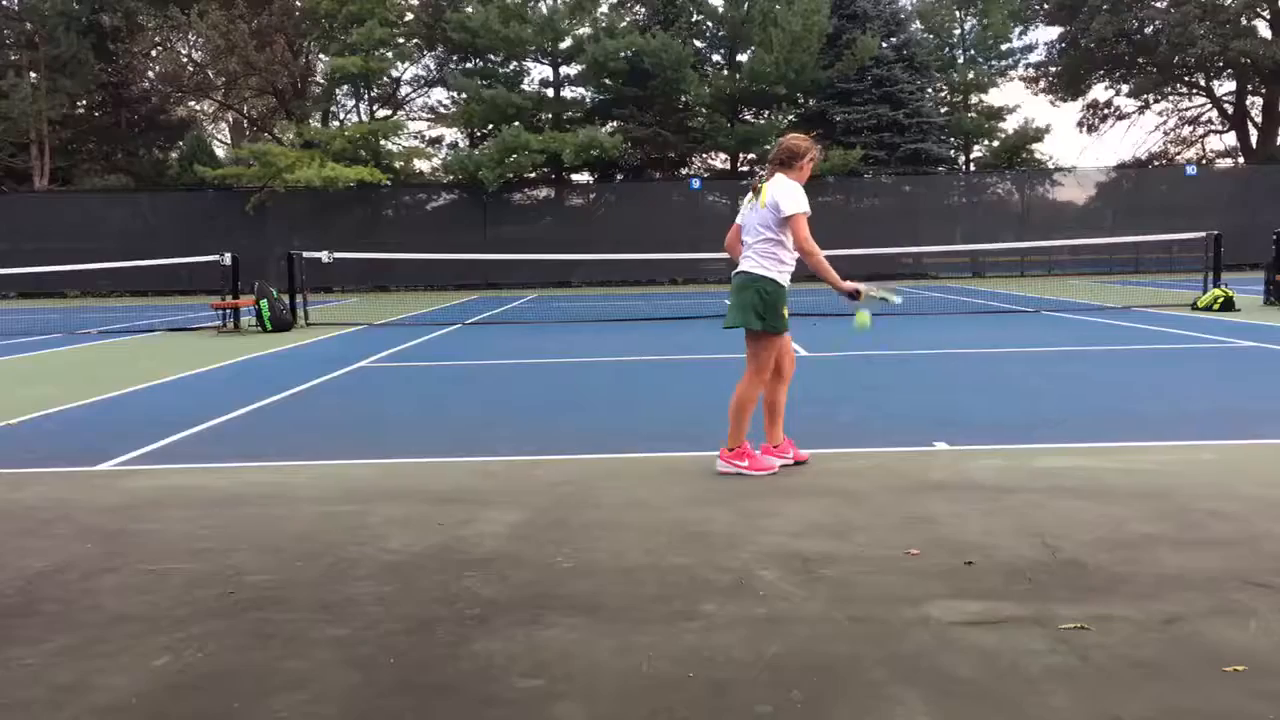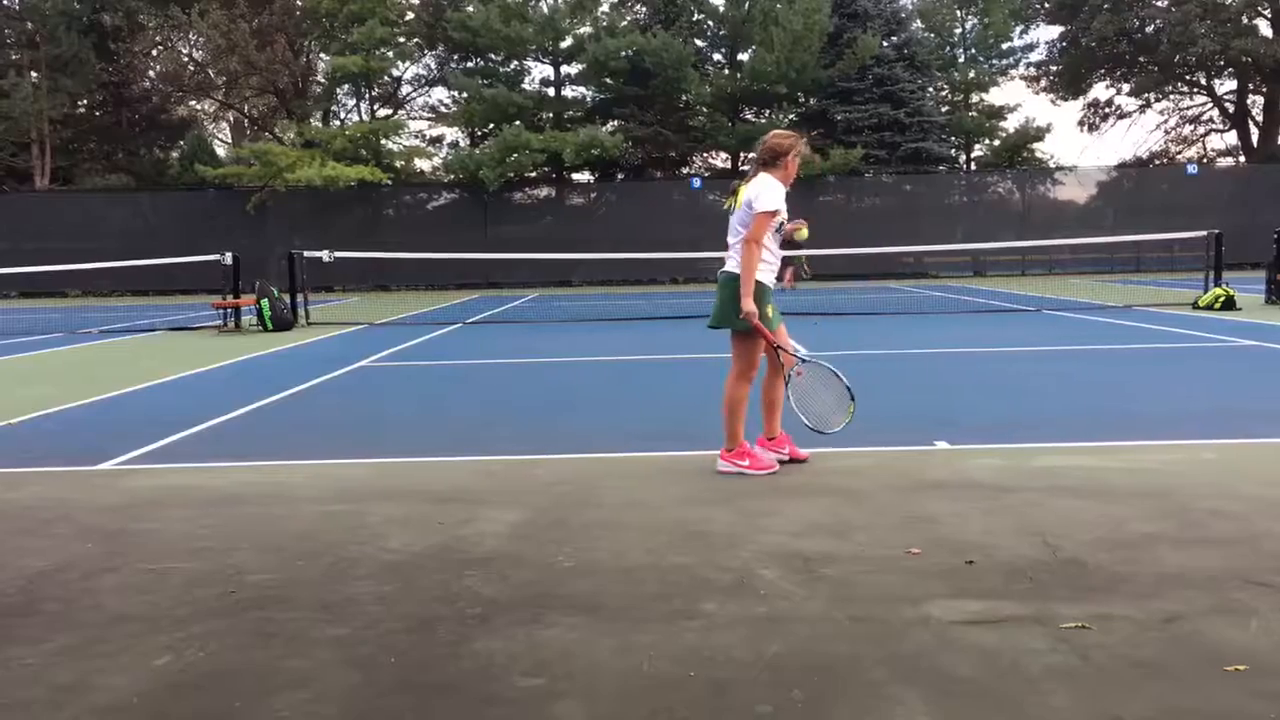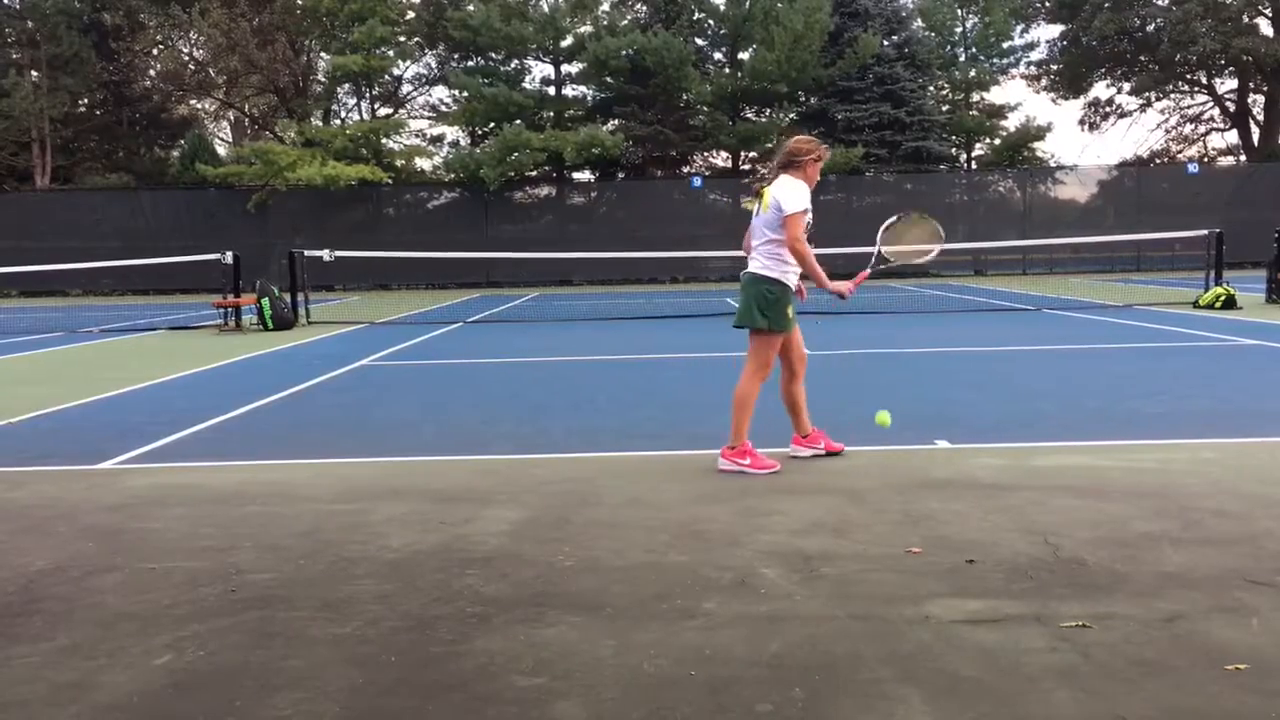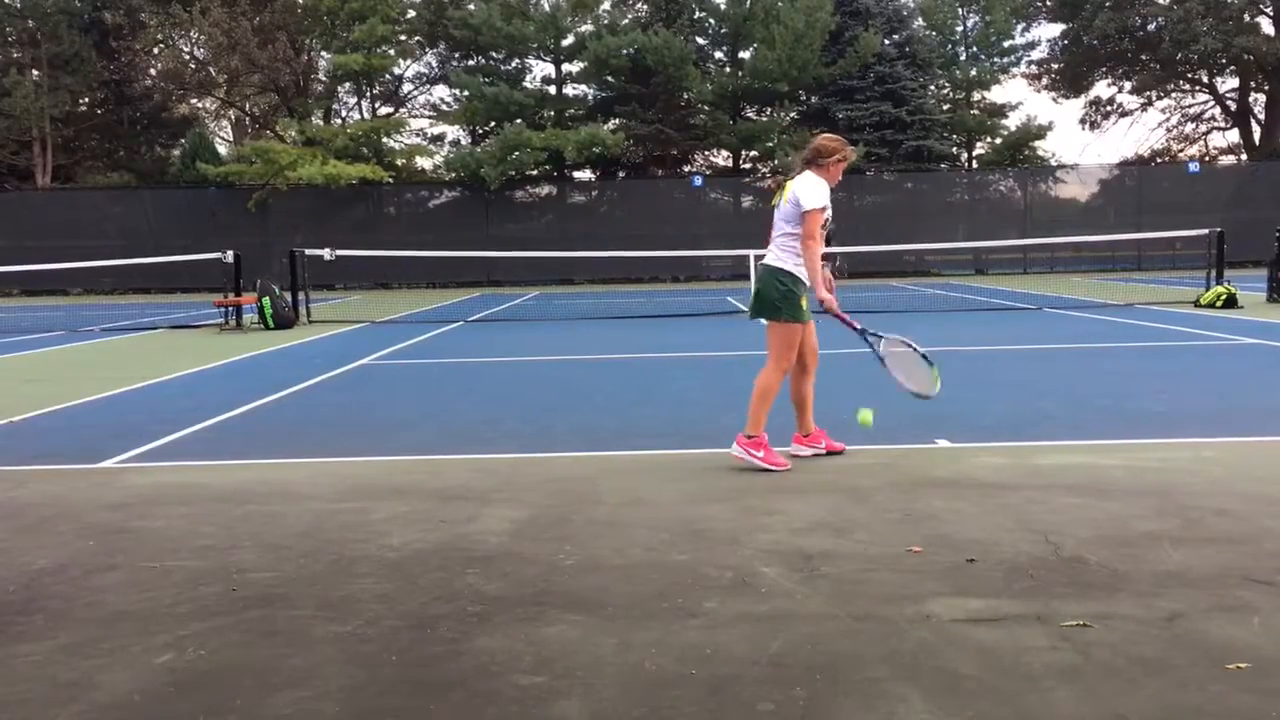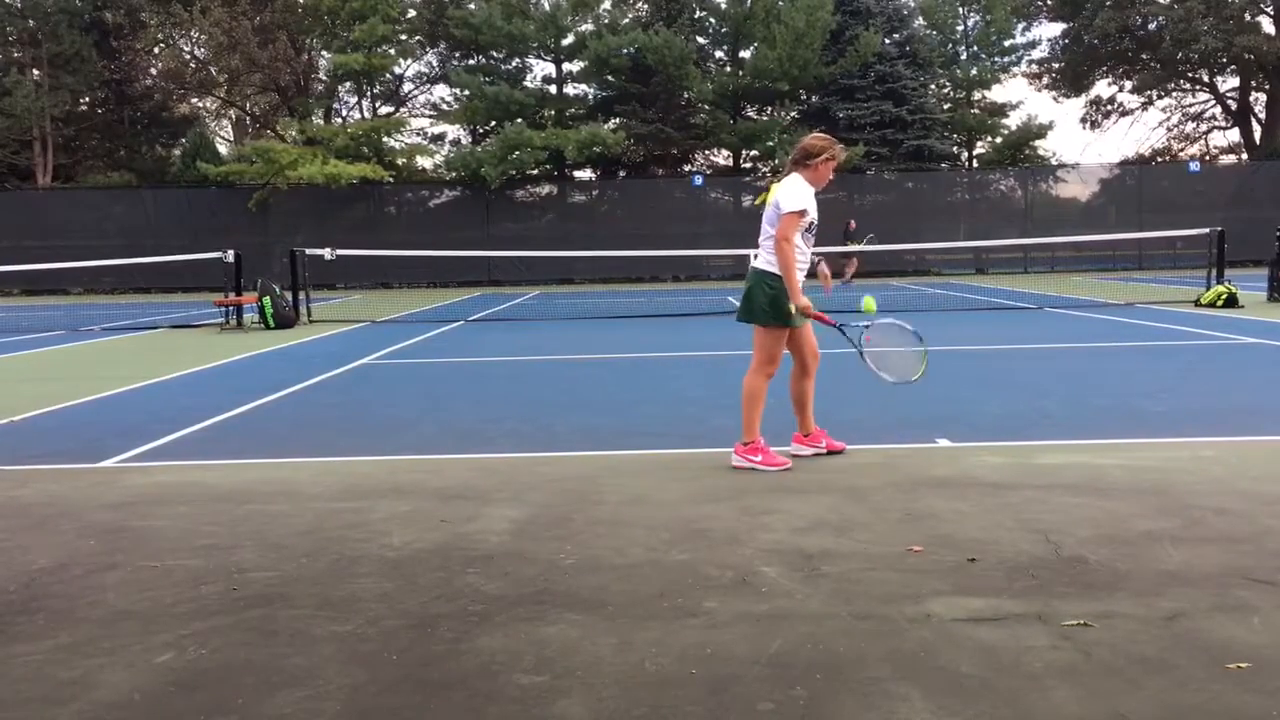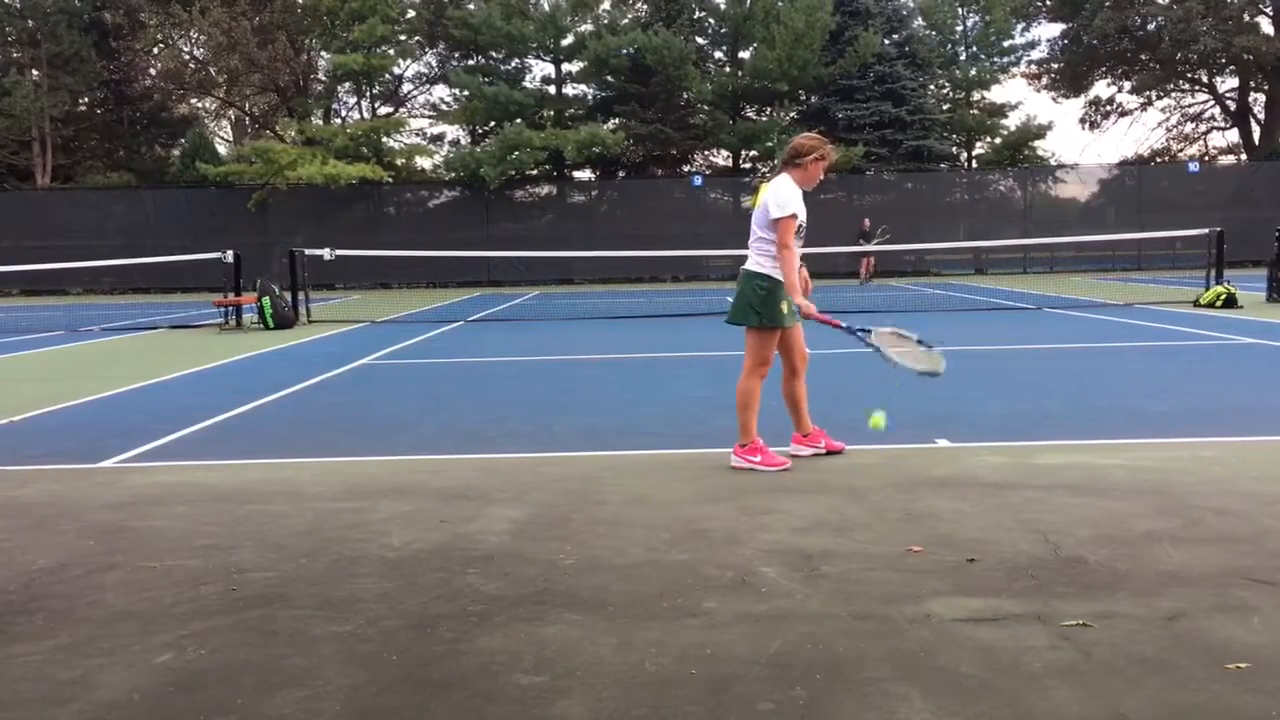
dt=0.4s
person 1, frame 1
left shoulder: (759, 191)
right shoulder: (789, 189)
left elbow: (731, 242)
right elbow: (805, 246)
right wrist: (840, 283)
left hip: (750, 281)
right hip: (765, 286)
left knee: (783, 367)
right knee: (758, 373)
left ankle: (776, 445)
right ankle: (733, 452)
person 1, frame 2
left shoulder: (754, 186)
right shoulder: (770, 187)
right elbow: (751, 243)
left wrist: (783, 233)
right wrist: (747, 296)
left hip: (754, 288)
right hip: (750, 289)
left knee: (783, 359)
right knee: (745, 372)
left ankle: (772, 439)
right ankle: (732, 452)
person 1, frame 3
left shoulder: (773, 189)
right shoulder: (795, 189)
left elbow: (748, 243)
right elbow: (795, 243)
right wrist: (826, 284)
left hip: (768, 284)
right hip: (771, 287)
left knee: (796, 363)
right knee: (758, 370)
left ankle: (805, 437)
right ankle: (736, 450)
person 1, frame 4
left shoulder: (797, 184)
right shoulder: (815, 185)
right elbow: (811, 239)
left wrist: (817, 272)
right wrist: (821, 287)
left hip: (785, 278)
right hip: (784, 279)
left knee: (807, 360)
right knee: (780, 364)
left ankle: (806, 436)
right ankle: (751, 439)
person 1, frame 5
left shoulder: (796, 187)
right shoulder: (797, 188)
right elbow: (783, 242)
left wrist: (816, 264)
right wrist: (796, 294)
left hip: (780, 285)
right hip: (774, 284)
left knee: (808, 359)
right knee: (764, 367)
left ankle: (807, 436)
right ankle: (748, 447)
person 1, frame 6
left shoulder: (786, 188)
right shoulder: (785, 190)
right elbow: (784, 247)
left wrist: (800, 270)
right wrist: (797, 295)
left hip: (774, 286)
right hip: (764, 284)
left knee: (797, 360)
right knee: (757, 368)
left ankle: (805, 436)
right ankle: (746, 447)
